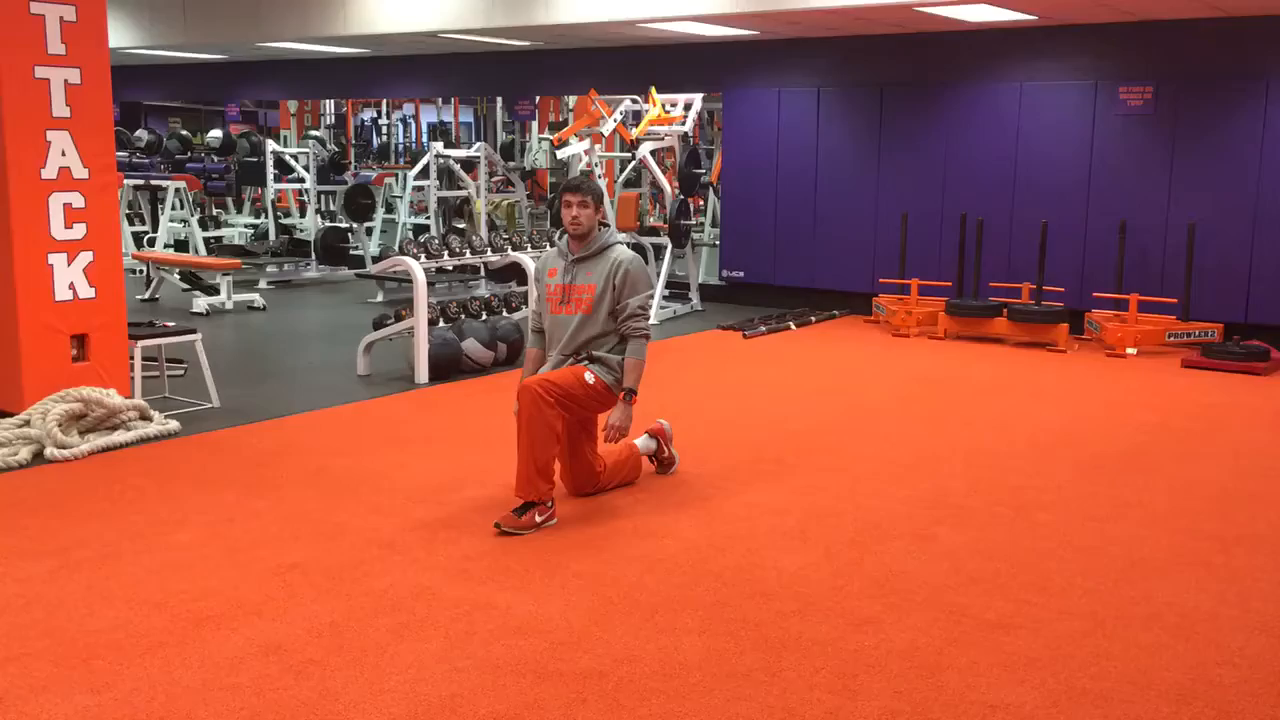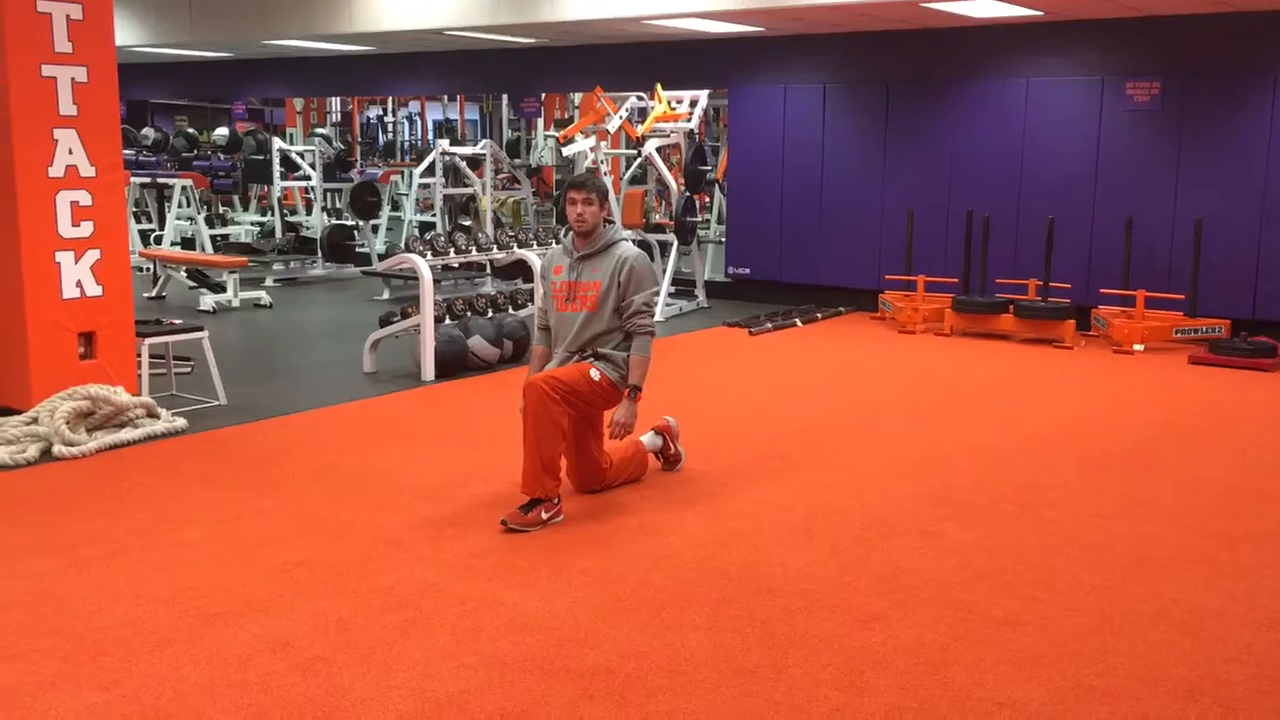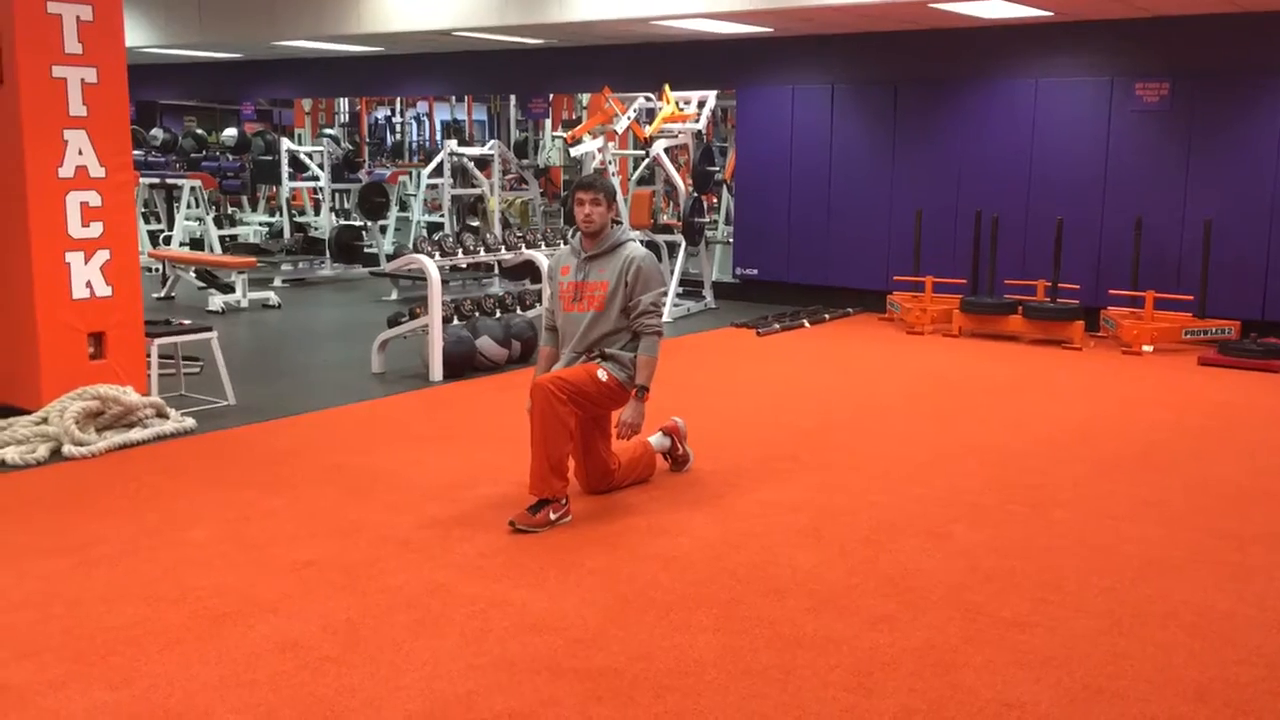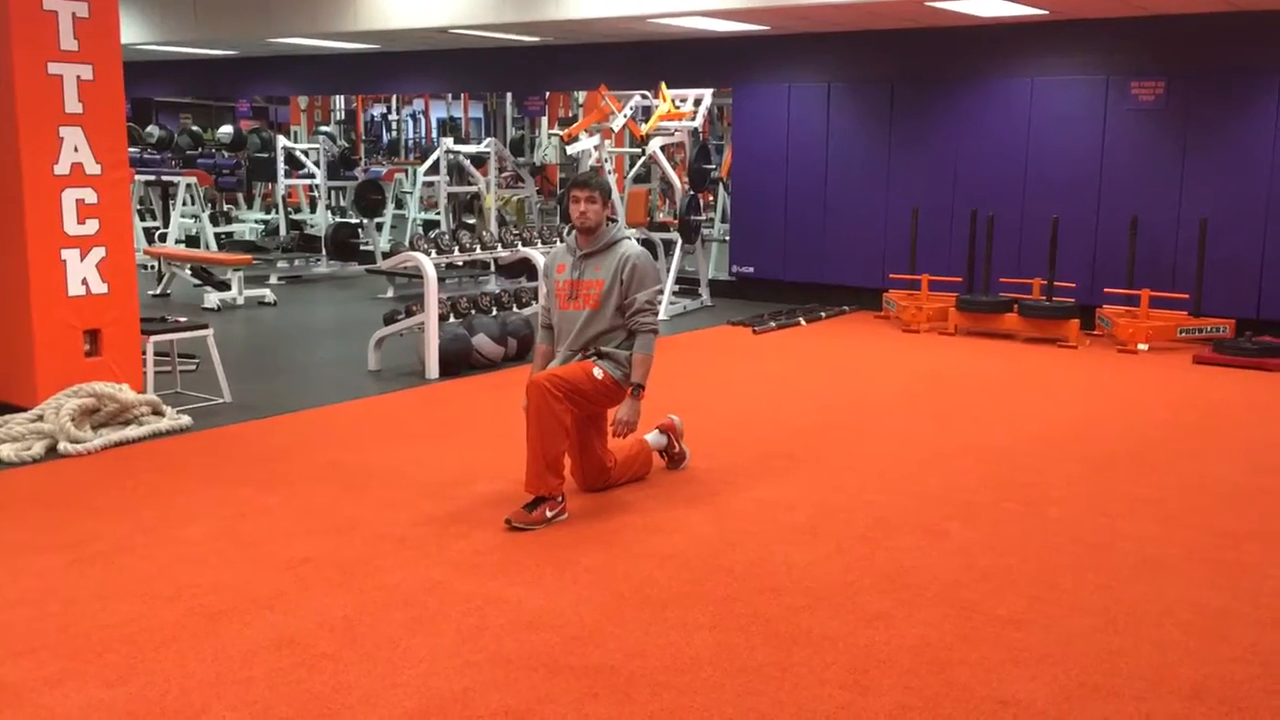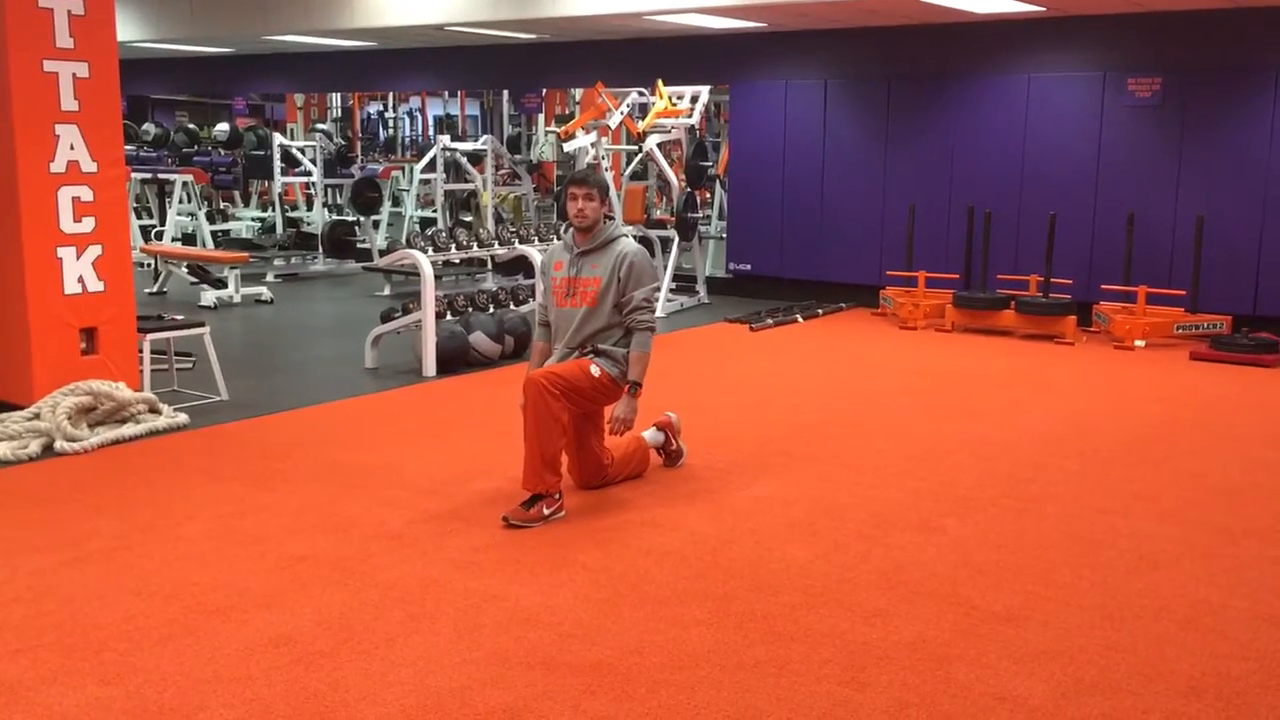
dt=0.4s
person 1, frame 1
left shoulder: (623, 263)
right shoulder: (548, 263)
left elbow: (637, 336)
right elbow: (538, 331)
left wrist: (627, 400)
right wrist: (522, 393)
left hip: (600, 372)
right hip: (562, 375)
left knee: (536, 391)
right knee: (583, 482)
left ankle: (537, 502)
right ankle: (651, 443)
person 1, frame 2
left shoulder: (628, 260)
right shoulder: (554, 260)
left elbow: (642, 333)
right elbow: (544, 328)
left wrist: (632, 397)
right wrist: (528, 389)
left hip: (605, 369)
right hip: (568, 372)
left knee: (542, 389)
right knee: (590, 478)
left ankle: (544, 499)
right ankle: (657, 440)
person 1, frame 3
left shoulder: (635, 260)
right shoulder: (560, 261)
left elbow: (650, 333)
right elbow: (551, 329)
left wrist: (639, 397)
right wrist: (535, 391)
left hip: (613, 370)
right hip: (575, 374)
left knee: (549, 388)
right knee: (597, 479)
left ankle: (552, 500)
right ankle: (664, 440)
person 1, frame 4
left shoulder: (631, 257)
right shoulder: (557, 259)
left elbow: (645, 331)
right elbow: (547, 327)
left wrist: (635, 395)
right wrist: (531, 387)
left hip: (609, 367)
right hip: (571, 370)
left knee: (545, 386)
right knee: (594, 477)
left ankle: (547, 497)
right ankle: (661, 438)
person 1, frame 5
left shoulder: (628, 255)
right shoulder: (553, 256)
left elbow: (642, 328)
right elbow: (544, 325)
left wrist: (631, 394)
right wrist: (528, 387)
left hip: (606, 366)
right hip: (568, 370)
left knee: (542, 384)
right knee: (590, 474)
left ankle: (546, 495)
right ankle: (657, 436)
